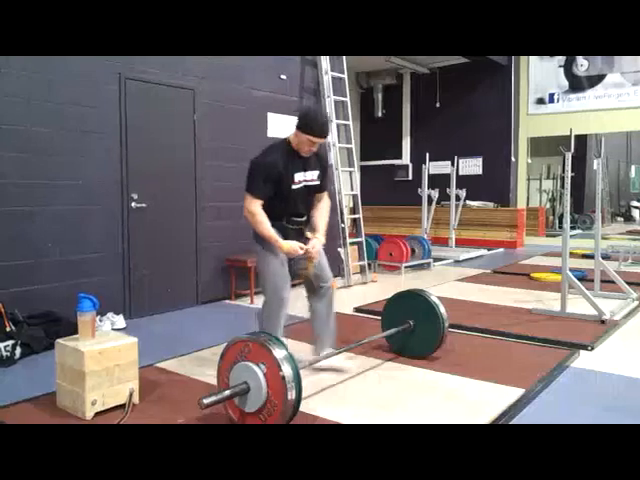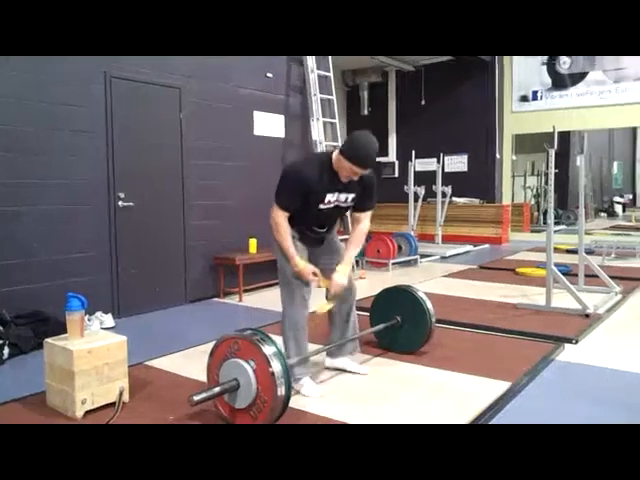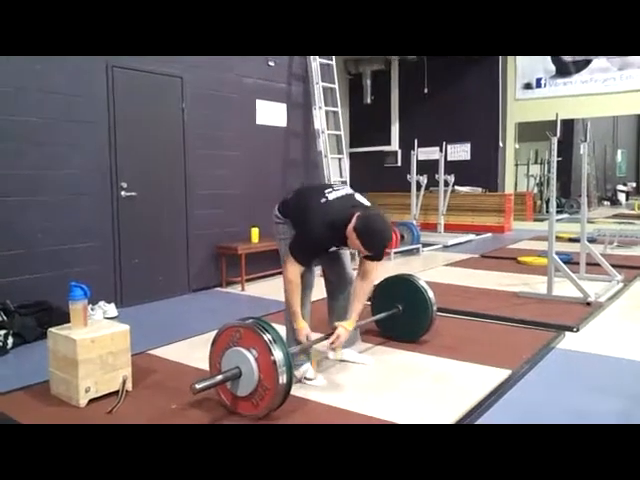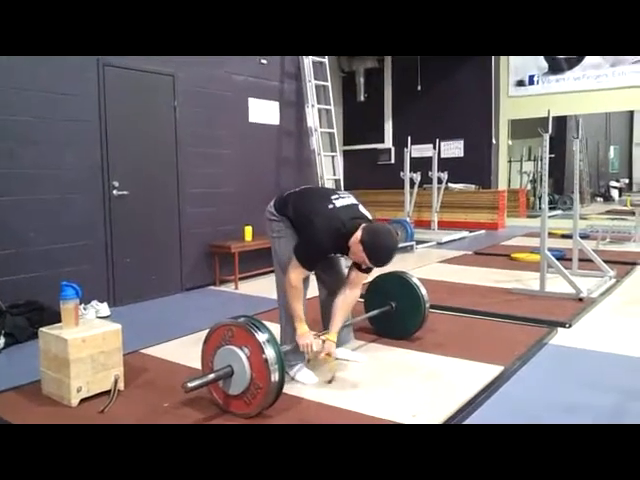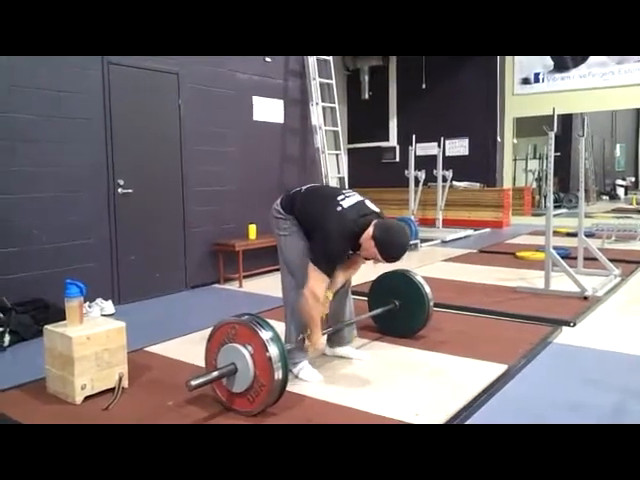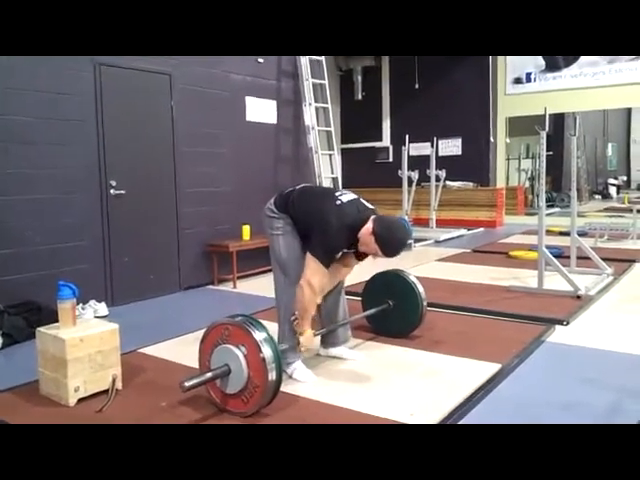
dt=0.7s
person 1, frame 1
left shoulder: (319, 160)
right shoulder: (269, 161)
left elbow: (322, 200)
right elbow: (251, 208)
left wrist: (319, 237)
right wrist: (280, 243)
left hip: (304, 233)
right hip: (272, 235)
left knee: (323, 285)
right knee: (279, 297)
left ankle: (324, 350)
person 1, frame 2
left shoulder: (366, 180)
right shoulder: (303, 172)
left elbow: (361, 223)
right elbow: (278, 217)
left wrist: (344, 266)
right wrist: (296, 261)
left hip: (326, 236)
right hip: (294, 236)
left knee: (344, 289)
right knee: (297, 300)
left ankle: (339, 353)
right ankle: (298, 374)
person 1, frame 3
left shoulder: (374, 229)
right shoulder: (317, 228)
left elbow: (366, 278)
right elbow: (291, 273)
left wrist: (349, 324)
right wrist: (299, 322)
right hip: (291, 221)
left knee: (344, 279)
right knee: (303, 284)
left ankle: (342, 346)
right ankle: (299, 361)
person 1, frame 4
left shoulder: (371, 239)
right shoulder: (324, 234)
left elbow: (351, 289)
right elbow: (293, 278)
left wrist: (332, 336)
right wrist: (302, 328)
right hip: (284, 218)
left knee: (336, 280)
right knee: (294, 285)
left ankle: (339, 345)
right ankle: (293, 360)
person 1, frame 5
left shoulder: (381, 228)
right shoulder: (336, 235)
left elbow: (351, 264)
right elbow: (313, 291)
left wrist: (328, 295)
right wrist: (315, 338)
left hip: (319, 212)
right hip: (290, 216)
left knee: (341, 281)
right knee: (299, 282)
left ankle: (338, 343)
right ankle: (296, 357)
person 1, frame 6
left shoulder: (371, 227)
right shoulder: (335, 229)
left elbow: (343, 267)
right elbow: (309, 282)
left wrist: (315, 299)
right wrist: (305, 329)
left hip: (310, 217)
right hip: (283, 217)
left knee: (334, 281)
right knee: (293, 282)
left ankle: (333, 343)
right ankle: (290, 358)
